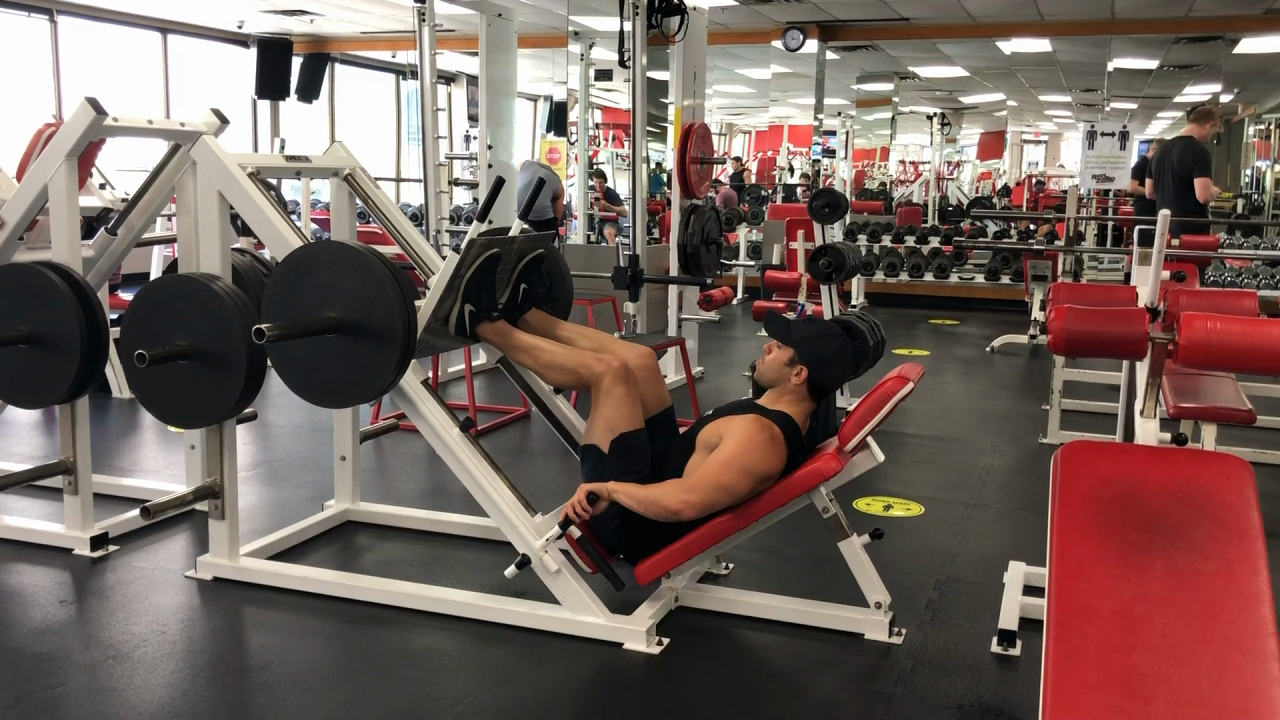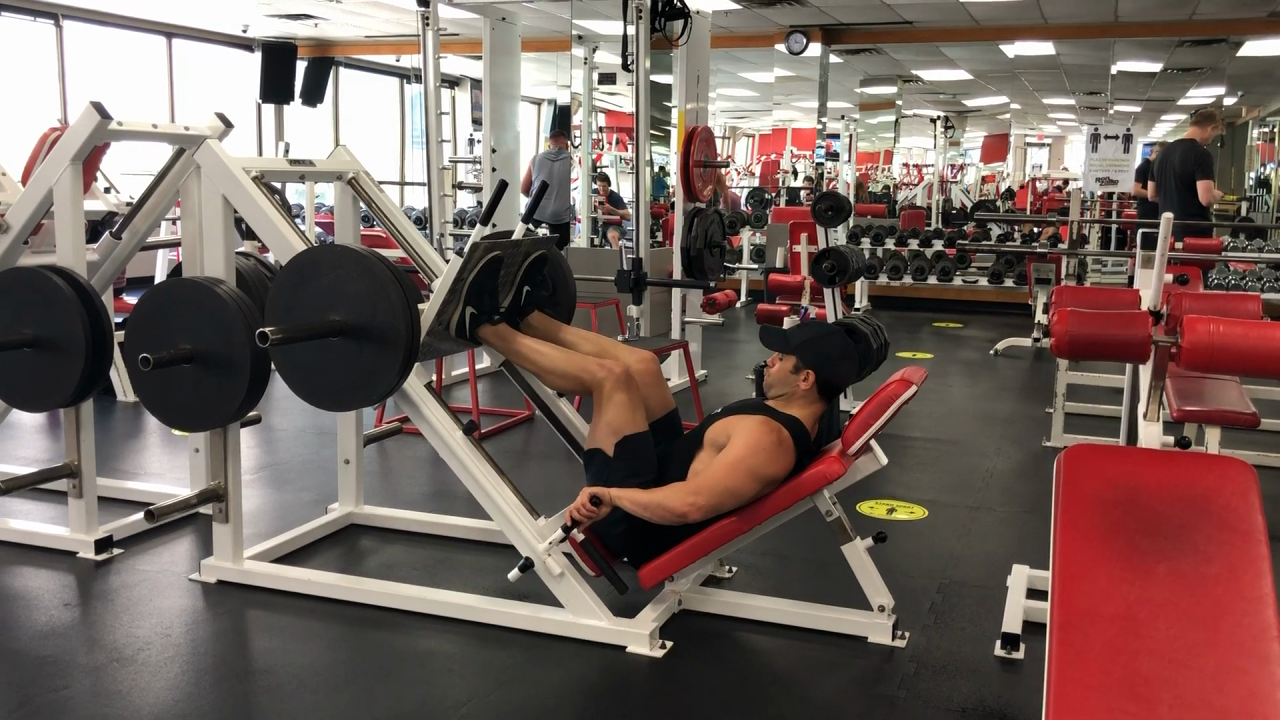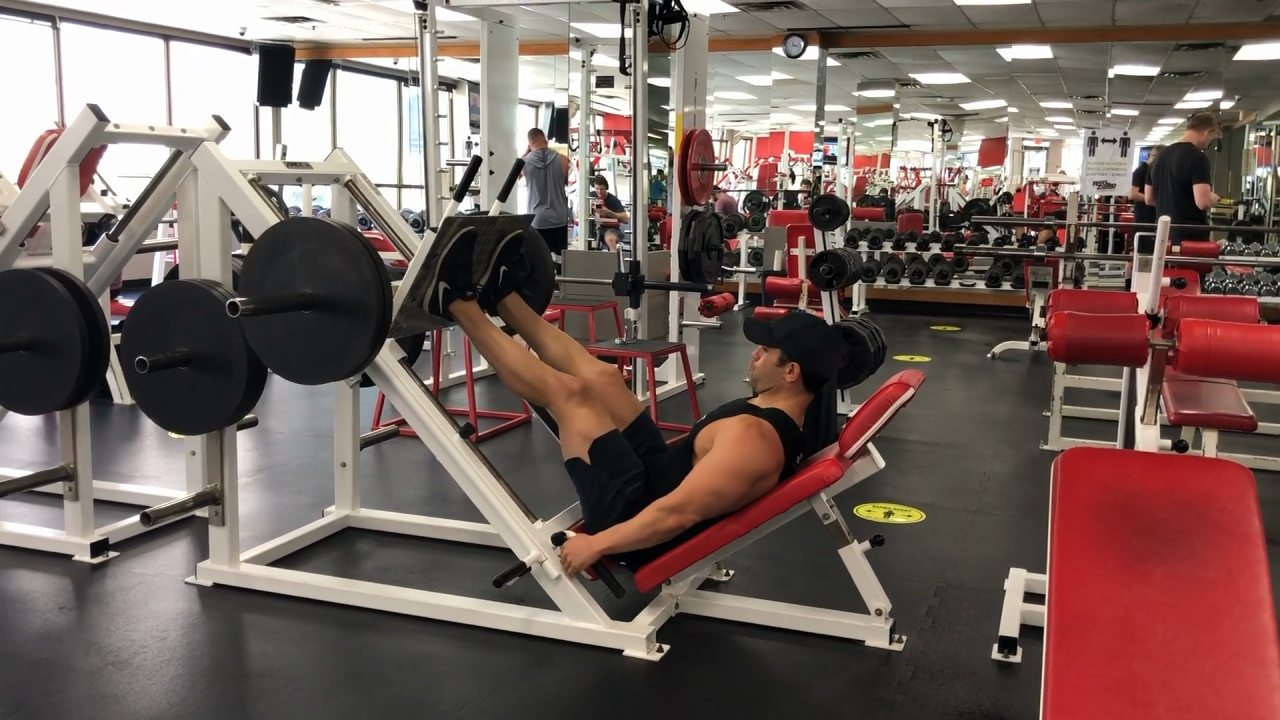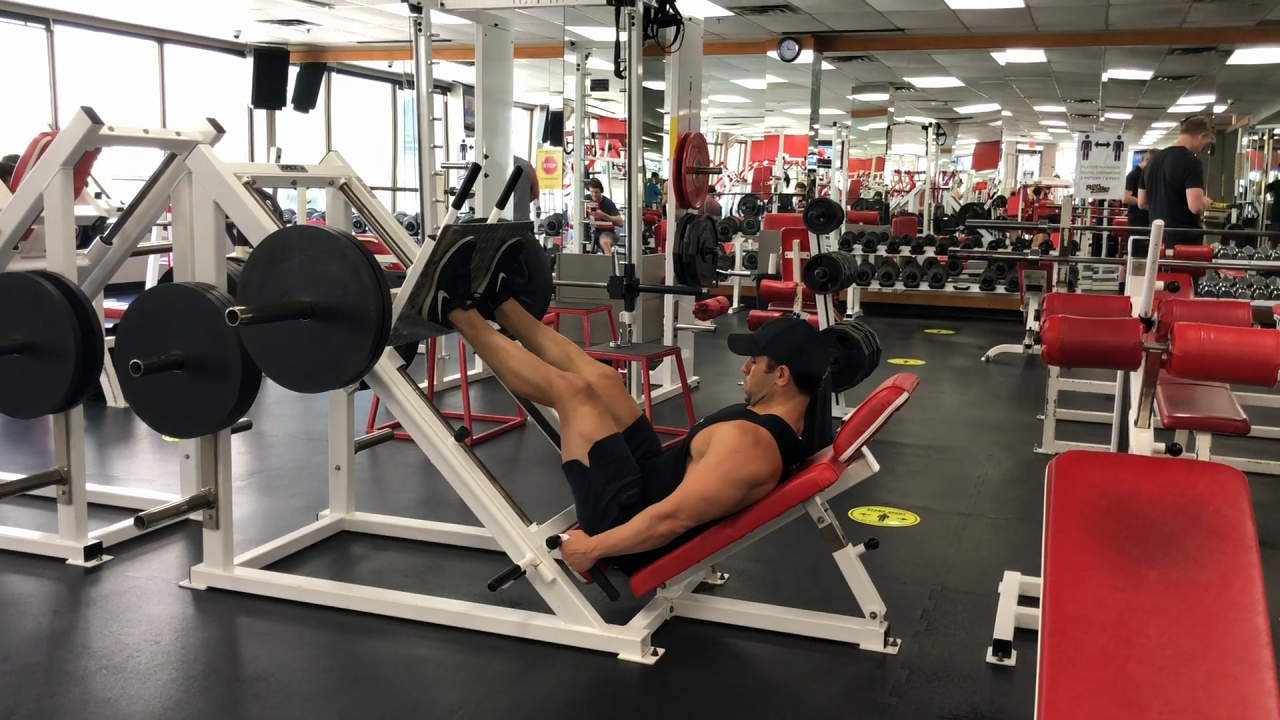
dt=1s
person 1, frame 1
left shoulder: (759, 436)
right shoulder: (787, 422)
left elbow: (685, 503)
left wrist: (606, 488)
left hip: (628, 522)
left knee: (610, 370)
right knee: (639, 360)
left ankle: (485, 324)
right ankle: (521, 312)
person 1, frame 2
left shoulder: (768, 439)
right shoulder: (794, 423)
left elbow: (690, 504)
left wrist: (609, 494)
left hip: (635, 524)
left knee: (611, 375)
right knee: (640, 365)
left ankle: (485, 325)
right ankle: (523, 316)
person 1, frame 3
left shoulder: (753, 436)
right shoulder: (785, 419)
left elbow: (679, 514)
left wrist: (595, 546)
left hip: (632, 510)
left knee: (569, 391)
right knee: (599, 377)
left ankle: (458, 303)
right ankle: (500, 295)
person 1, frame 4
left shoulder: (750, 443)
right shoulder: (786, 428)
left elbow: (674, 520)
left wrist: (594, 547)
left hip: (626, 515)
left knee: (573, 389)
right knee: (601, 380)
left ankle: (457, 310)
right ankle: (497, 302)
